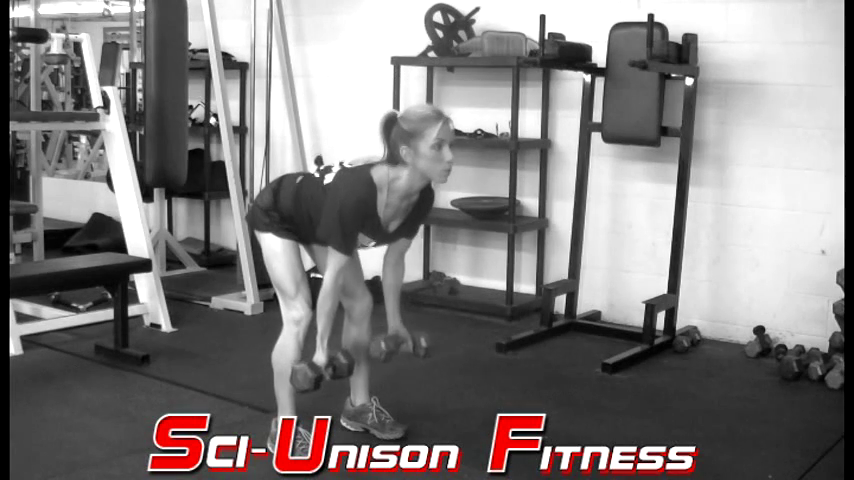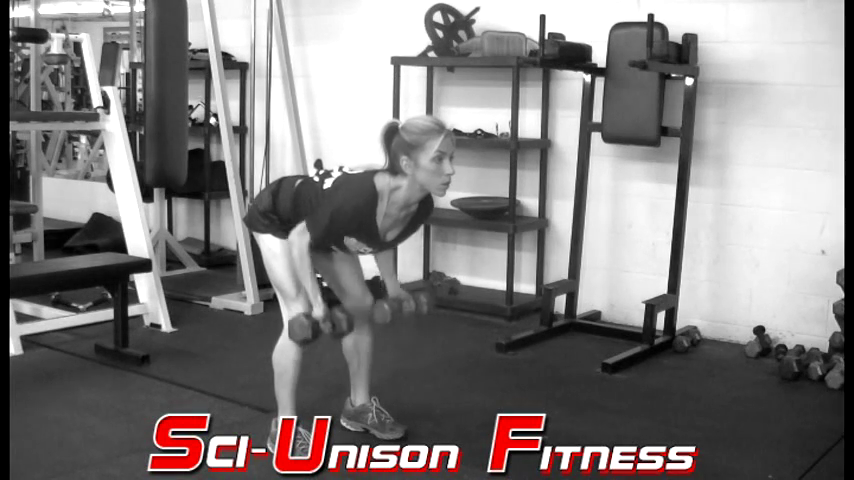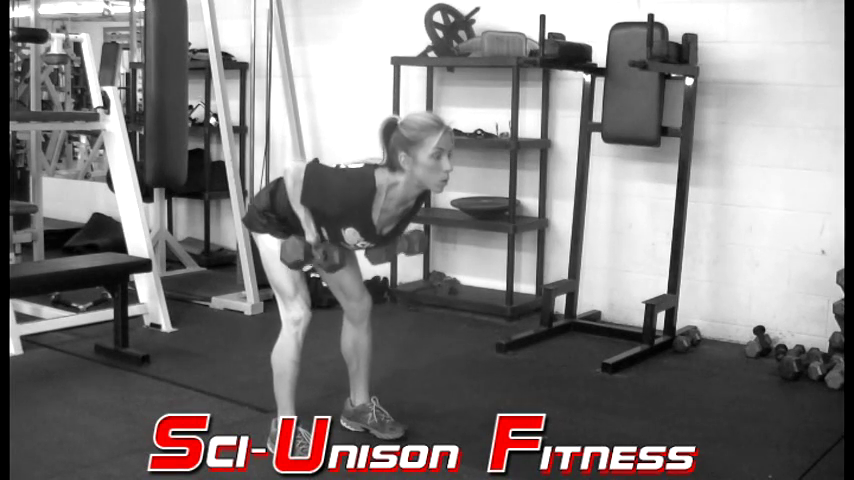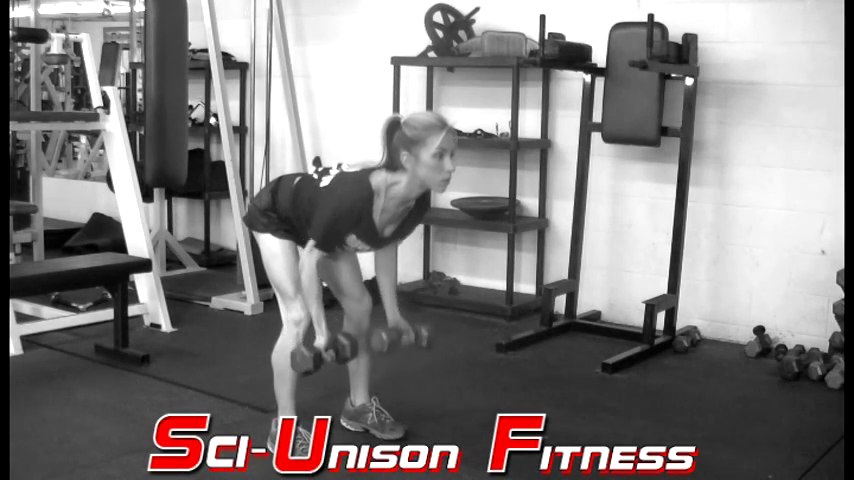
dt=0.7s
person 1, frame 1
left shoulder: (420, 197)
right shoulder: (357, 192)
left elbow: (394, 258)
right elbow: (335, 273)
left wrist: (394, 320)
right wrist: (322, 346)
left hip: (319, 219)
right hip: (278, 216)
left knee: (360, 303)
right knee: (299, 313)
left ankle: (359, 405)
person 1, frame 2
left shoulder: (421, 206)
right shoulder: (359, 196)
left elbow: (381, 240)
right elbow: (300, 239)
left wrist: (392, 285)
right wrist: (316, 304)
left hip: (320, 222)
right hip: (276, 218)
left knee: (362, 306)
right knee: (300, 315)
left ankle: (359, 406)
person 1, frame 3
left shoulder: (416, 195)
right shoulder: (358, 188)
right elbow: (294, 172)
left wrist: (388, 235)
right wrist: (309, 229)
left hip: (326, 225)
right hip: (276, 217)
left knee: (359, 306)
right knee: (298, 315)
left ankle: (359, 405)
person 1, frame 4
left shoulder: (417, 201)
right shoulder: (354, 196)
left elbow: (385, 251)
right elbow: (310, 260)
left wrist: (393, 314)
right wrist: (321, 331)
left hip: (318, 220)
right hip: (276, 217)
left knee: (359, 305)
right knee: (298, 315)
left ankle: (359, 406)
